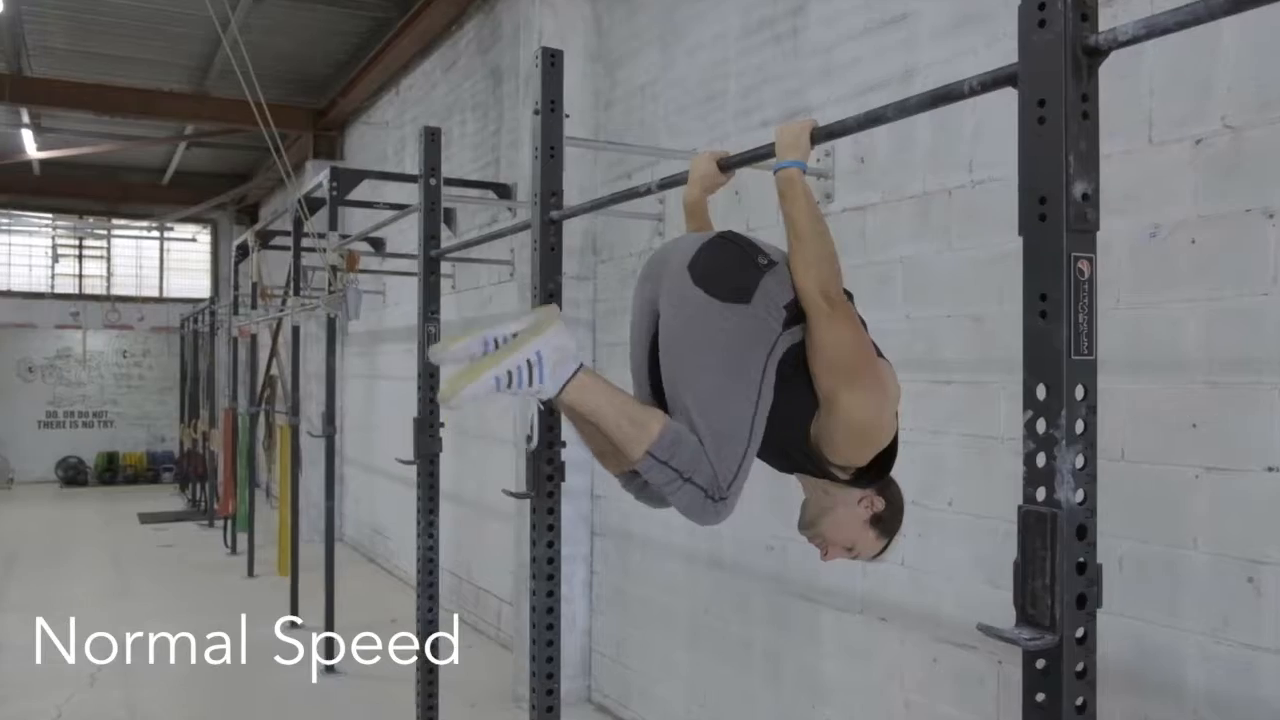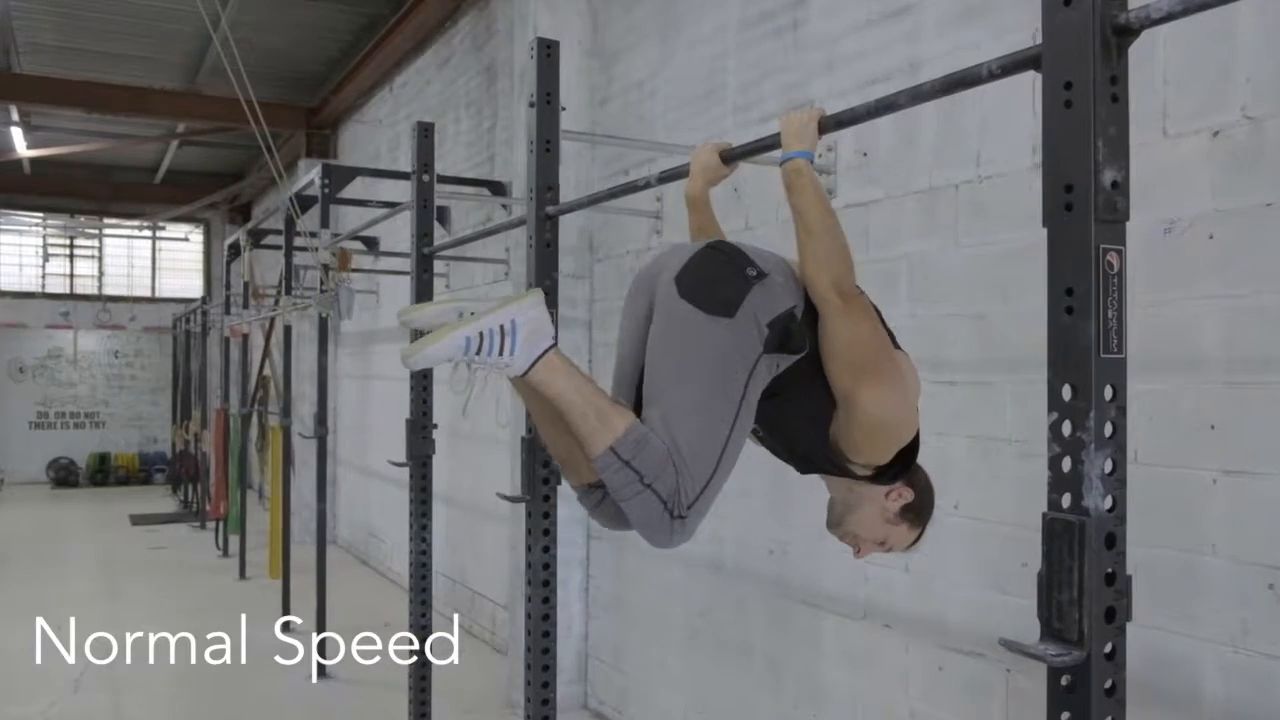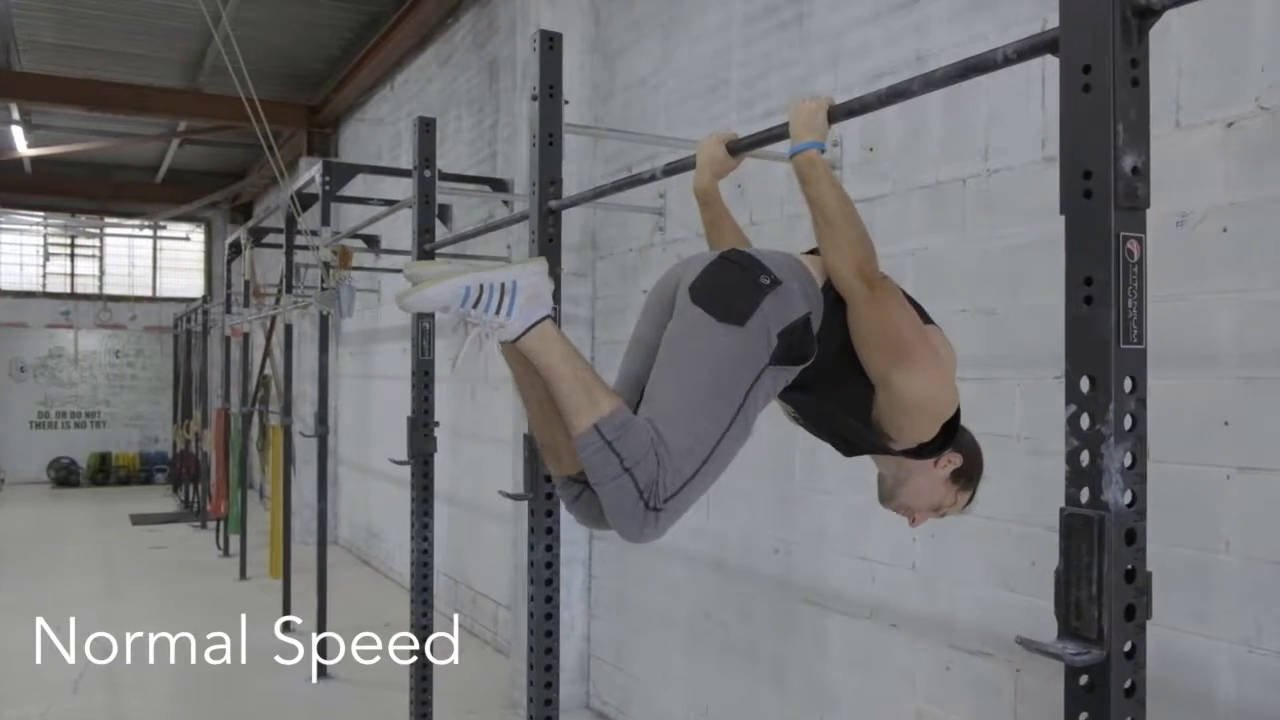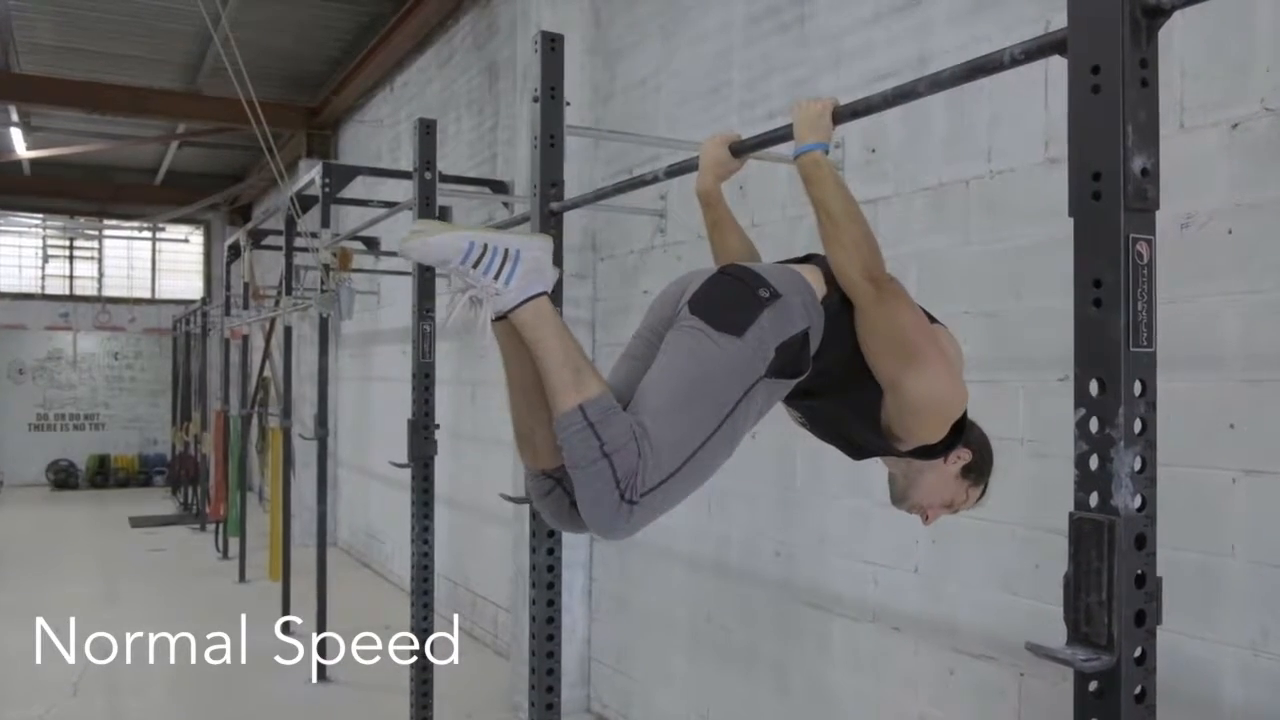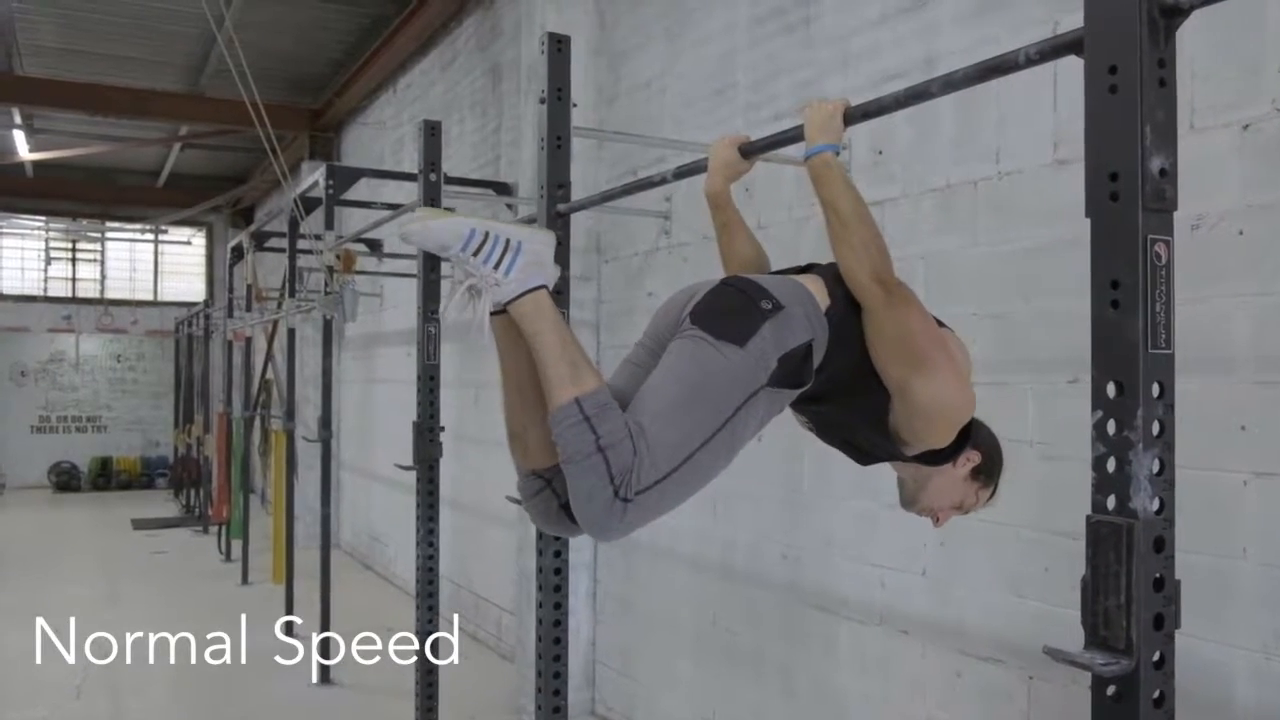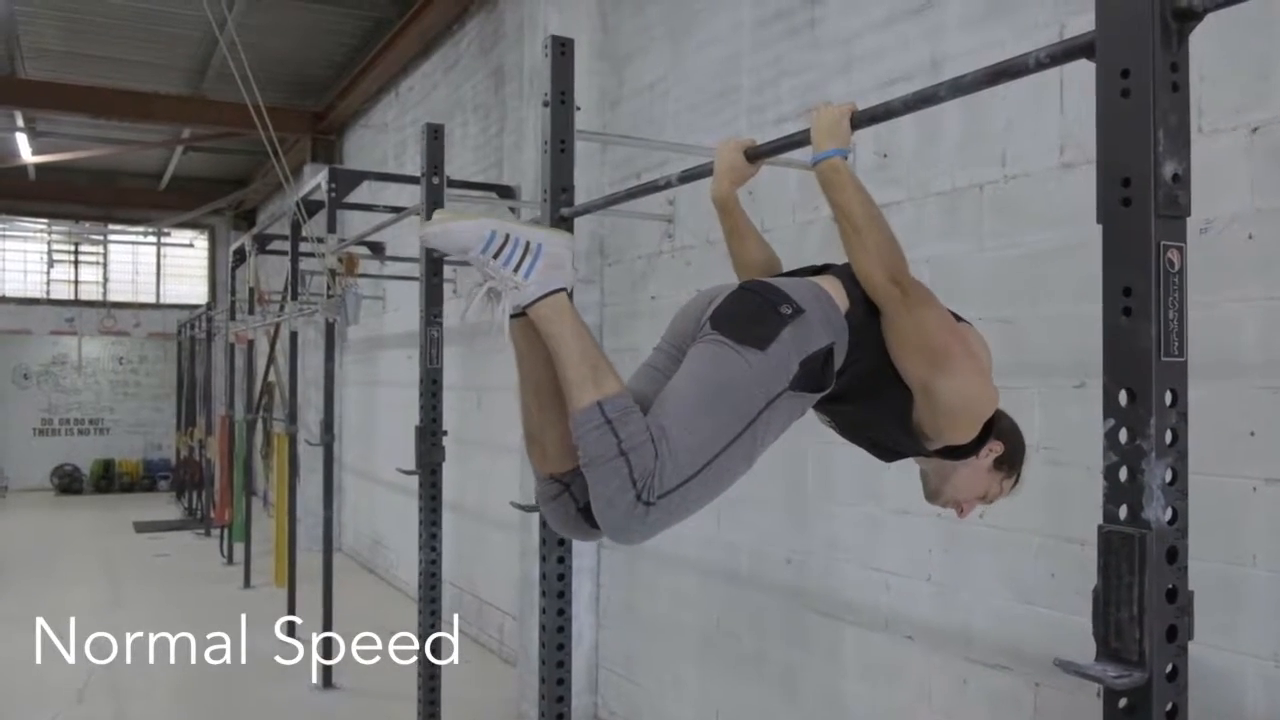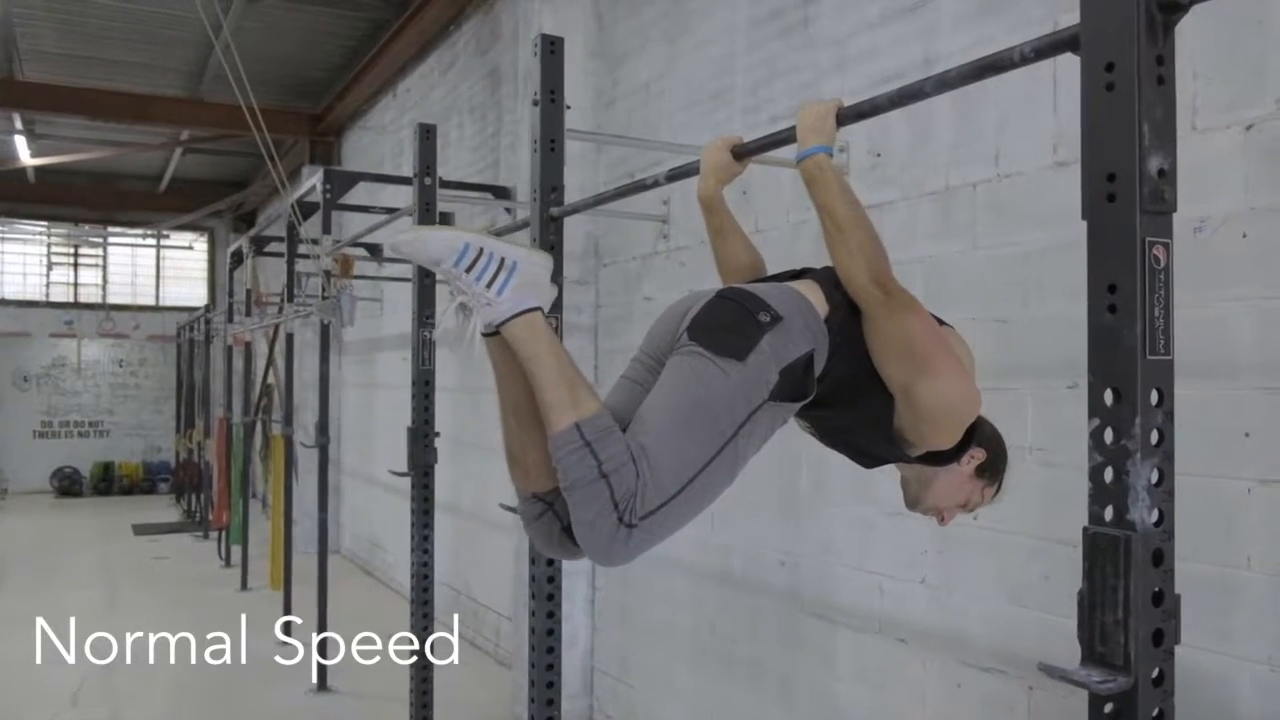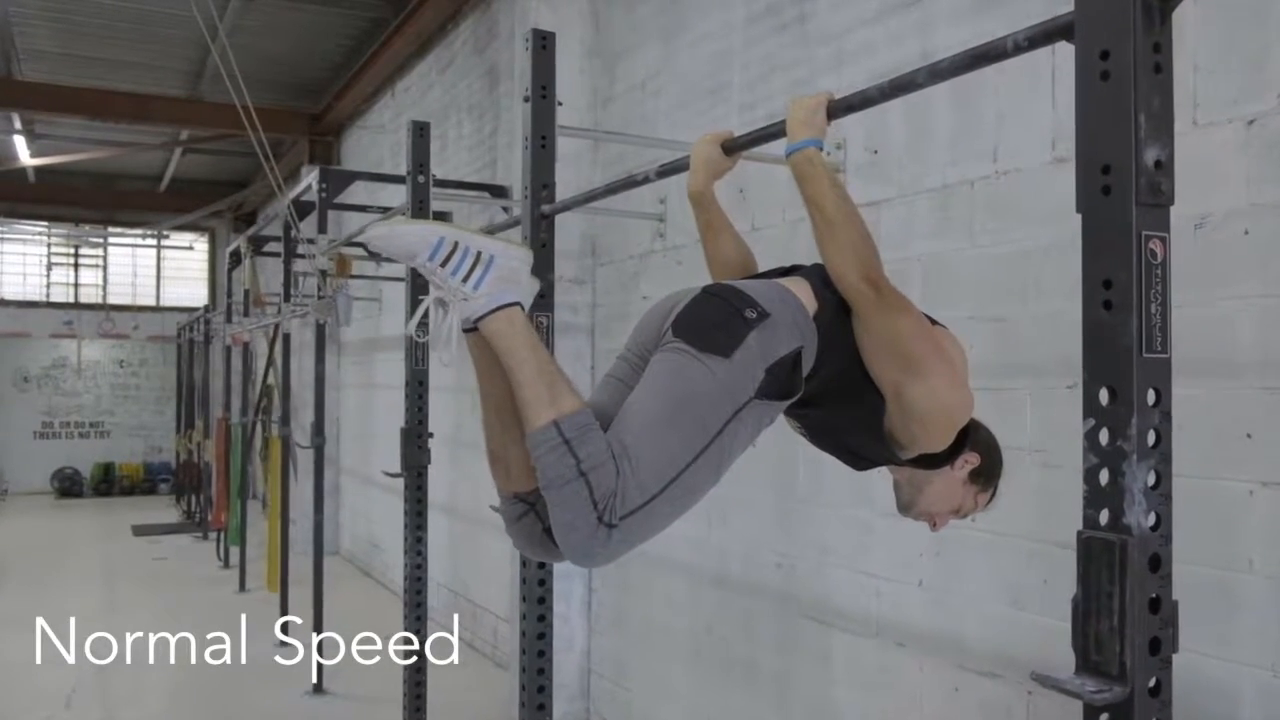
dt=0.5s
person 1, frame 1
right shoulder: (863, 433)
left wrist: (696, 197)
left hip: (675, 261)
right hip: (732, 286)
left knee: (658, 482)
left ankle: (540, 356)
right ankle: (556, 370)
person 1, frame 2
right shoulder: (882, 424)
right elbow: (837, 295)
left wrist: (697, 193)
left hip: (682, 276)
right hip: (729, 301)
left knee: (615, 502)
right knee: (665, 515)
left ankle: (509, 341)
right ankle: (525, 349)
person 1, frame 3
right shoulder: (924, 402)
right elbow: (862, 281)
right wrist: (808, 152)
left hip: (699, 284)
right hip: (750, 312)
left knee: (596, 499)
right knee: (640, 507)
left ankle: (513, 311)
right ankle: (523, 317)
person 1, frame 4
right shoulder: (935, 401)
right elbow: (868, 283)
right wrist: (811, 155)
left hip: (706, 299)
right hip: (752, 322)
left knee: (567, 502)
right knee: (614, 504)
left ankle: (509, 298)
right ankle: (519, 289)
person 1, frame 5
right shoulder: (943, 405)
right elbow: (878, 286)
right wrist: (822, 155)
left hip: (708, 309)
right hip: (760, 336)
left knee: (556, 505)
right knee: (607, 503)
left ankle: (508, 291)
right ankle: (520, 282)
person 1, frame 6
right shoulder: (964, 402)
right elbow: (894, 289)
right wrist: (830, 160)
left hip: (727, 314)
right hip: (776, 337)
left knee: (574, 508)
right knee: (628, 506)
left ankle: (527, 295)
right ankle: (538, 282)
person 1, frame 7
right shoulder: (948, 403)
right elbow: (876, 290)
right wrist: (815, 156)
left hip: (704, 319)
right hip: (757, 345)
left knee: (558, 528)
right knee: (611, 528)
left ankle: (503, 314)
right ankle: (513, 303)
person 1, frame 8
right shoulder: (940, 408)
right elbow: (867, 288)
right wrist: (805, 152)
left hip: (696, 317)
right hip: (745, 341)
left knee: (538, 530)
right knee: (590, 530)
left ankle: (482, 307)
right ankle: (492, 297)
